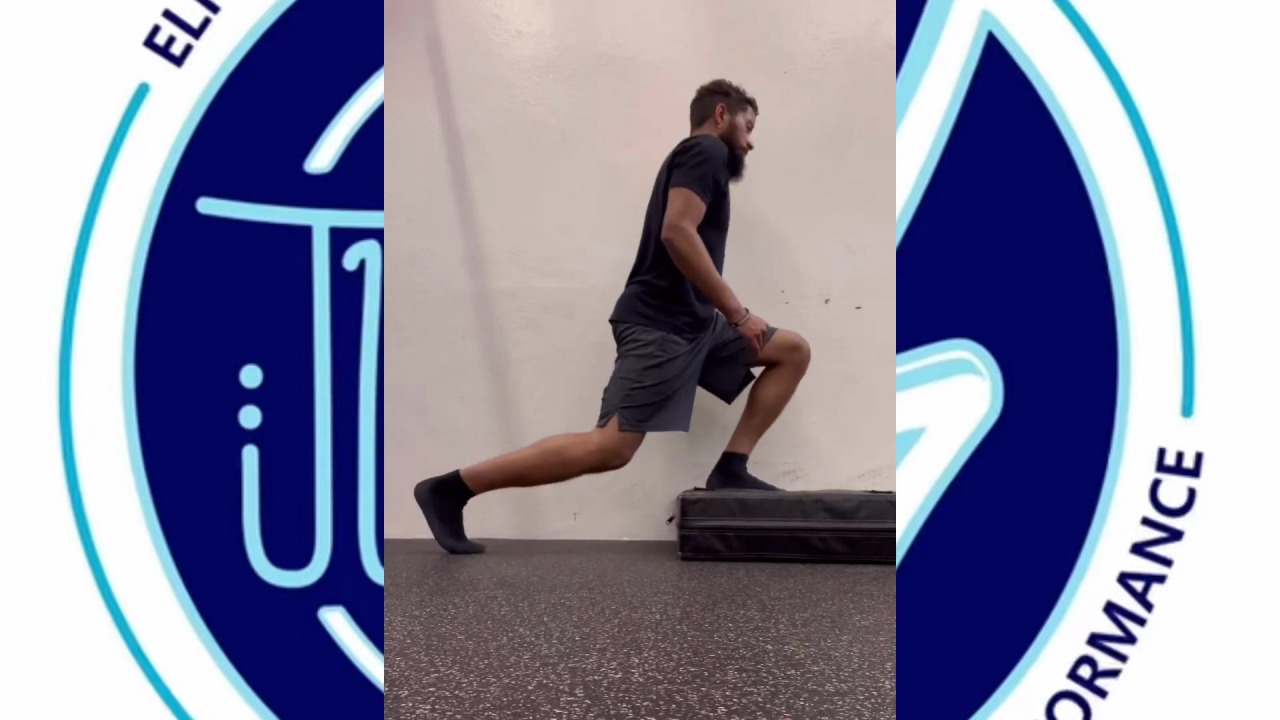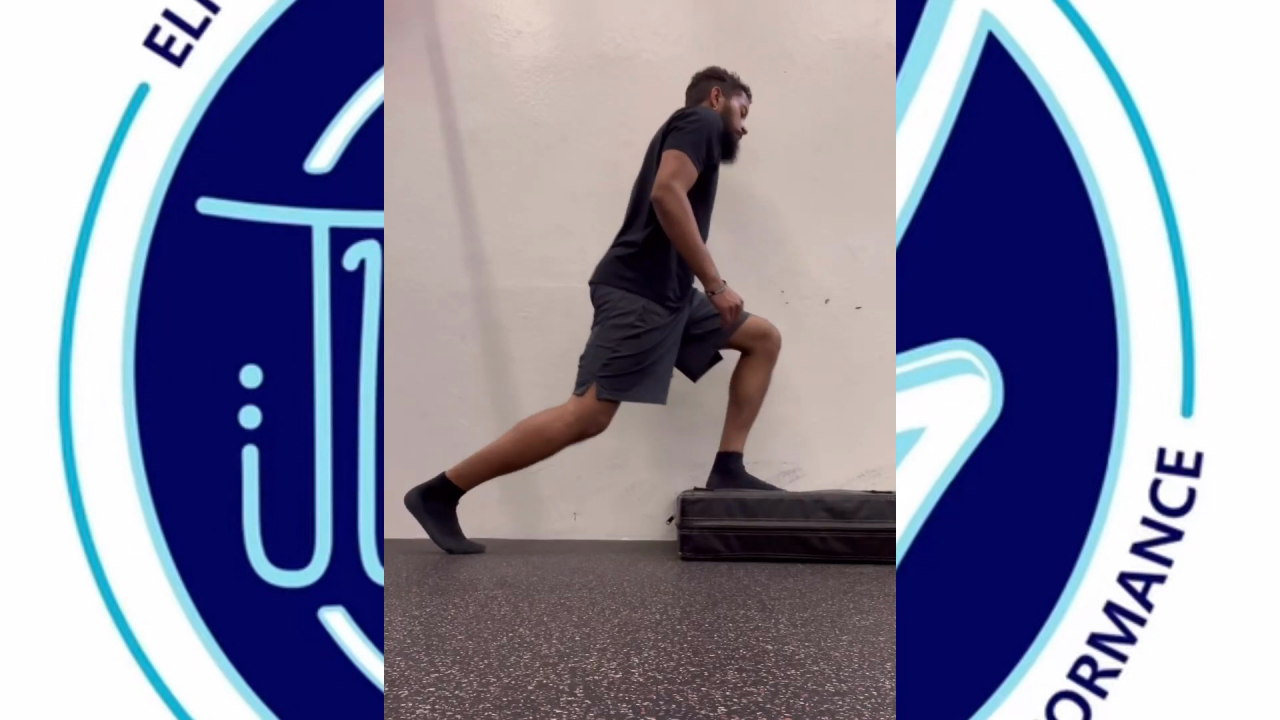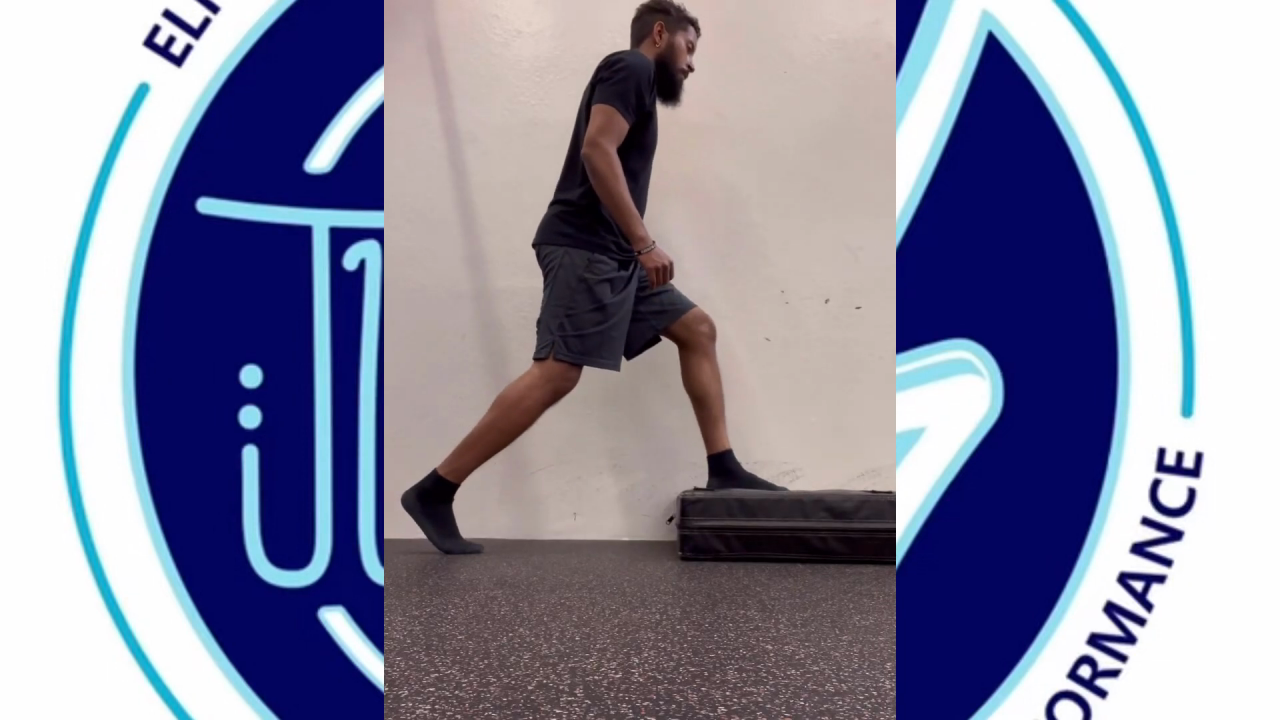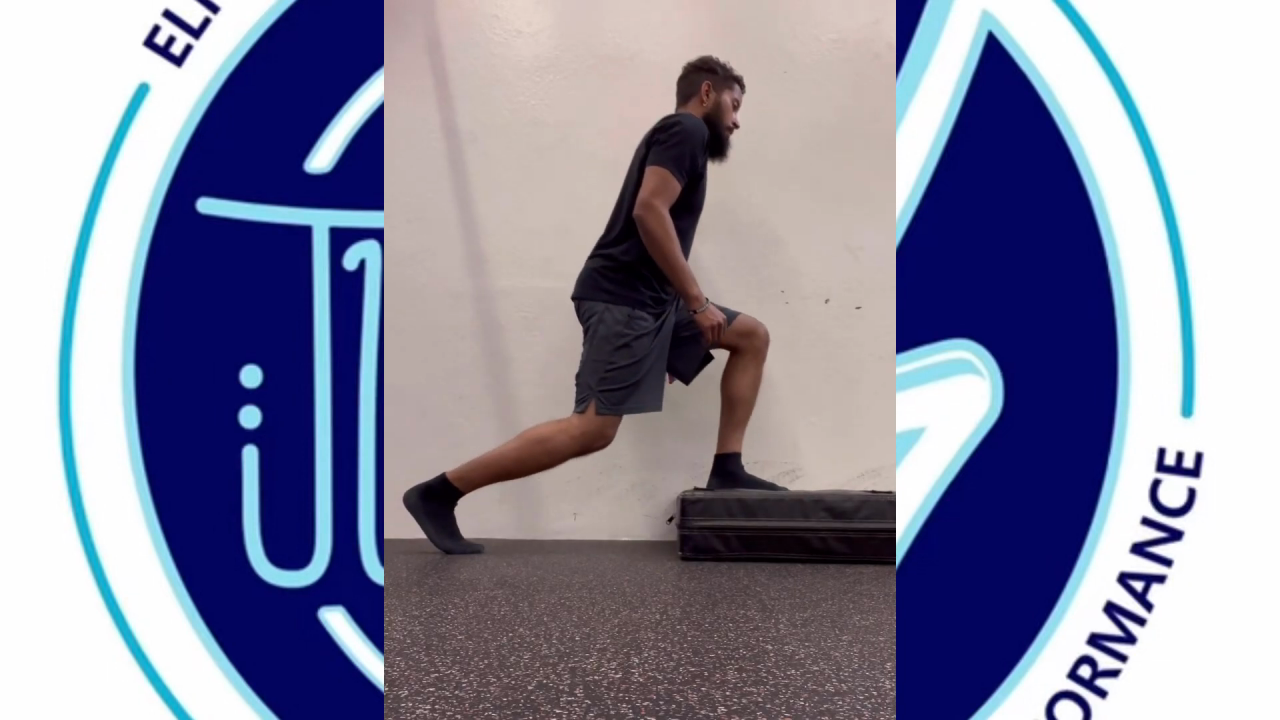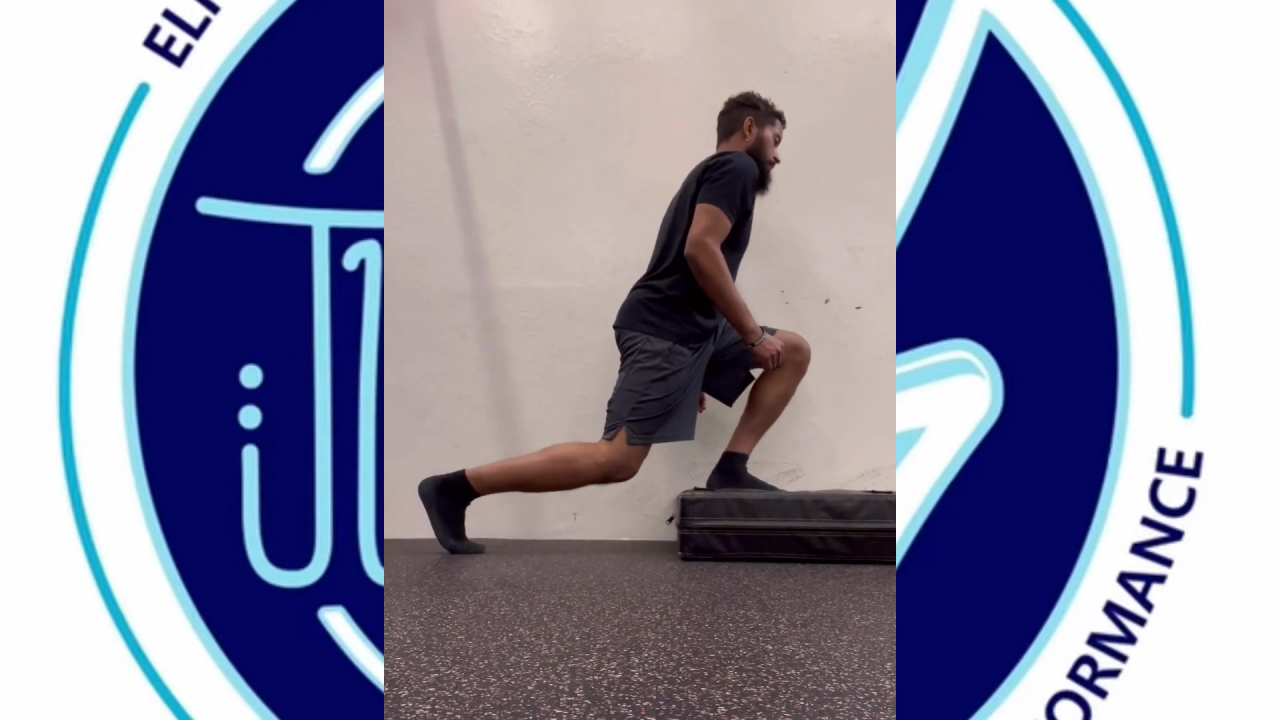
dt=1s
person 1, frame 1
left shoulder: (697, 159)
right shoulder: (705, 150)
right elbow: (677, 232)
right wrist: (737, 312)
left hip: (691, 320)
right hip: (661, 324)
left knee: (793, 351)
right knee: (609, 448)
left ankle: (731, 470)
right ankle: (450, 489)
person 1, frame 2
left shoulder: (690, 132)
right shoulder: (700, 121)
right elbow: (667, 194)
right wrist: (717, 283)
left hip: (670, 292)
right hip: (639, 291)
left knee: (764, 338)
right knee: (589, 415)
left ankle: (727, 470)
right ankle: (438, 493)
person 1, frame 3
left shoulder: (637, 81)
right shoulder: (630, 67)
right elbow: (597, 150)
right wrist: (645, 243)
left hip: (612, 252)
right hip: (585, 246)
left knee: (698, 330)
right knee: (556, 373)
left ankle: (723, 468)
right ankle: (434, 492)
person 1, frame 4
left shoulder: (679, 137)
right shoulder: (685, 129)
right elbow: (648, 211)
left wrist: (666, 339)
right wrist: (697, 301)
left hip: (648, 299)
right hip: (623, 298)
left knee: (751, 335)
right knee: (592, 429)
left ankle: (726, 471)
right ankle: (438, 493)
person 1, frame 5
left shoulder: (714, 172)
right shoulder: (736, 167)
right elbow: (701, 249)
left wrist: (692, 377)
right wrist: (754, 335)
left hip: (688, 327)
right hip: (666, 331)
left knee: (794, 351)
right knee: (616, 459)
left ankle: (731, 470)
right ankle: (454, 488)
